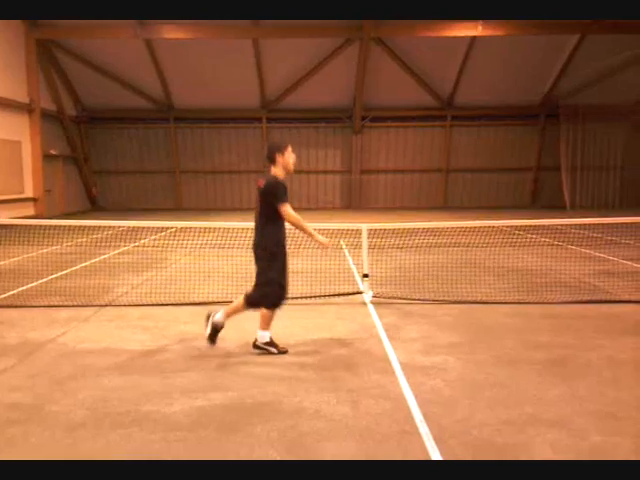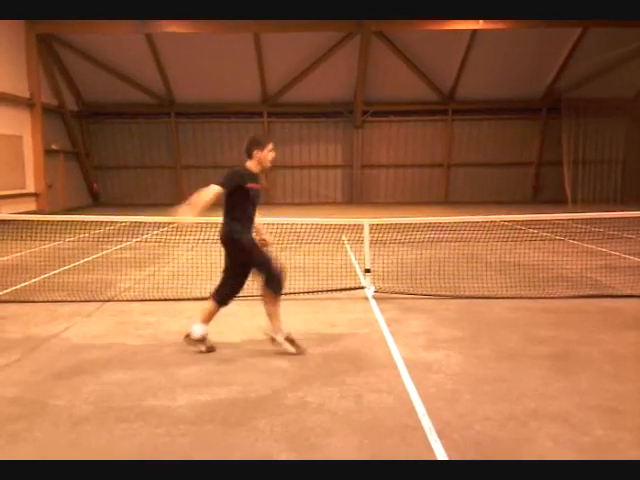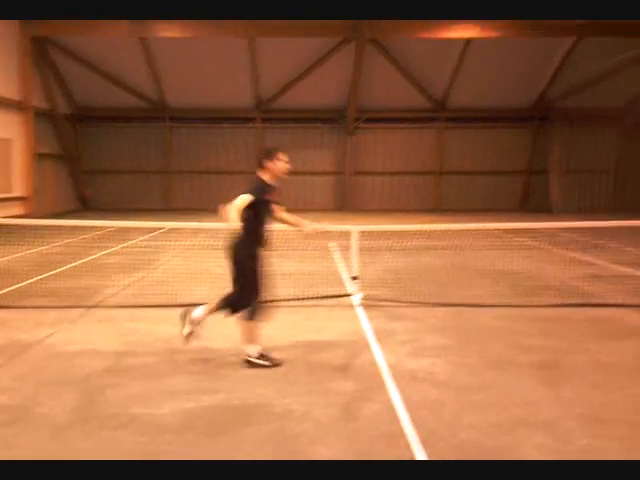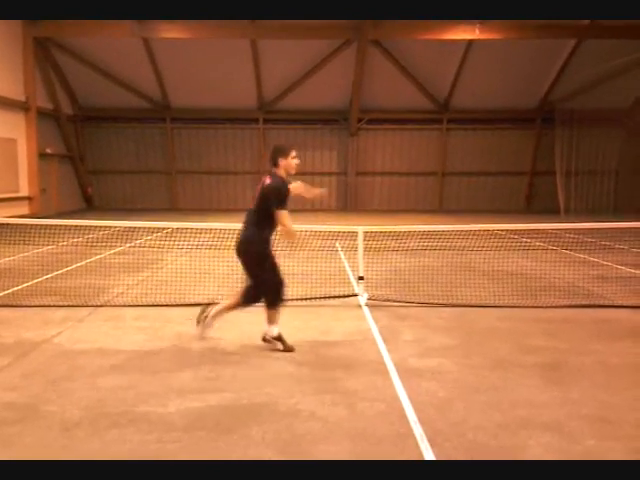
dt=1s
person 1, frame 1
left shoulder: (269, 182)
right shoulder: (274, 184)
right elbow: (288, 214)
right wrist: (315, 235)
left hip: (273, 246)
right hip: (268, 247)
left knee: (276, 292)
right knee: (262, 293)
left ankle: (263, 338)
right ankle: (218, 318)
person 1, frame 2
left shoulder: (256, 178)
right shoulder: (238, 175)
right elbow: (212, 191)
left wrist: (260, 232)
right wrist: (190, 209)
left hip: (242, 238)
right hip: (235, 236)
left knee: (230, 286)
right knee: (273, 276)
left ankle: (198, 331)
right ankle: (276, 332)
person 1, frame 3
left shoulder: (269, 188)
right shoulder: (257, 187)
left elbow: (277, 213)
right elbow: (238, 203)
left wrist: (302, 223)
right wrist: (232, 215)
left hip: (250, 248)
right hip: (245, 249)
left knee: (242, 295)
right knee: (252, 299)
left ankle: (197, 315)
right ankle: (253, 353)
person 1, frame 4
left shoulder: (275, 180)
right shoulder: (277, 186)
right elbow: (284, 223)
left wrist: (308, 191)
left hip: (253, 241)
right hip: (253, 245)
left knee: (274, 287)
right knee: (258, 289)
left ankle: (272, 333)
right ankle: (213, 312)
